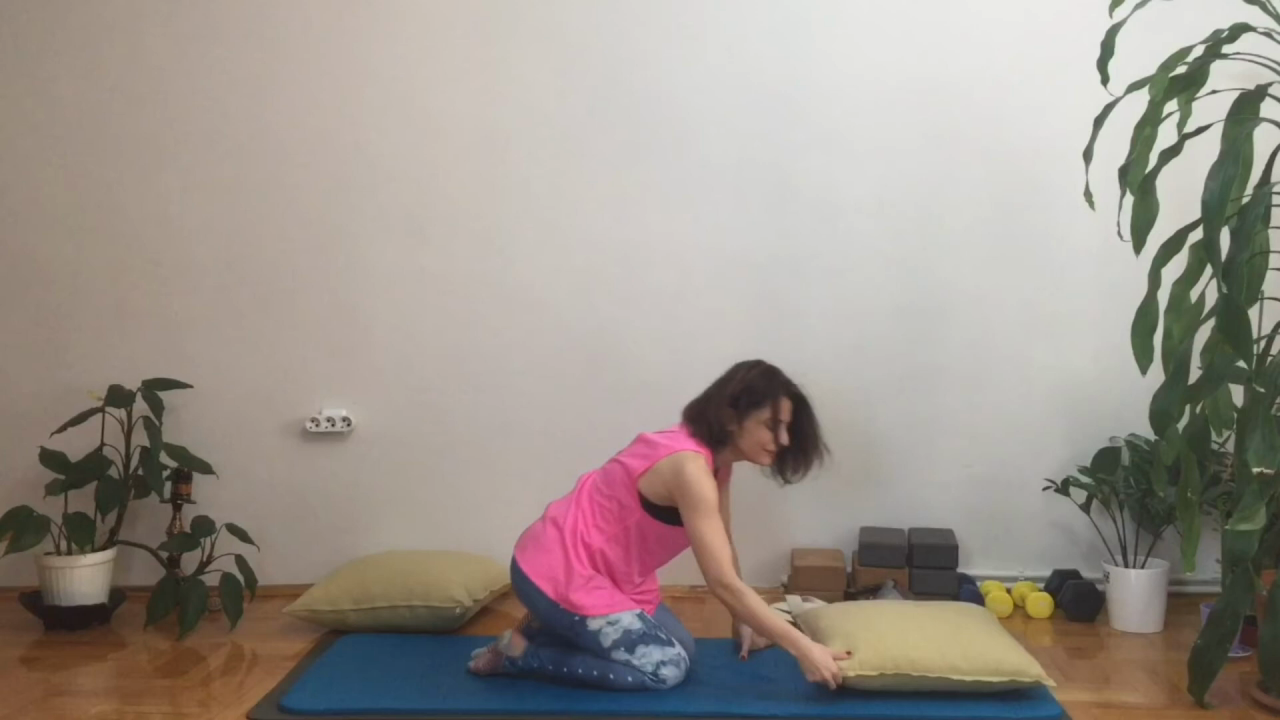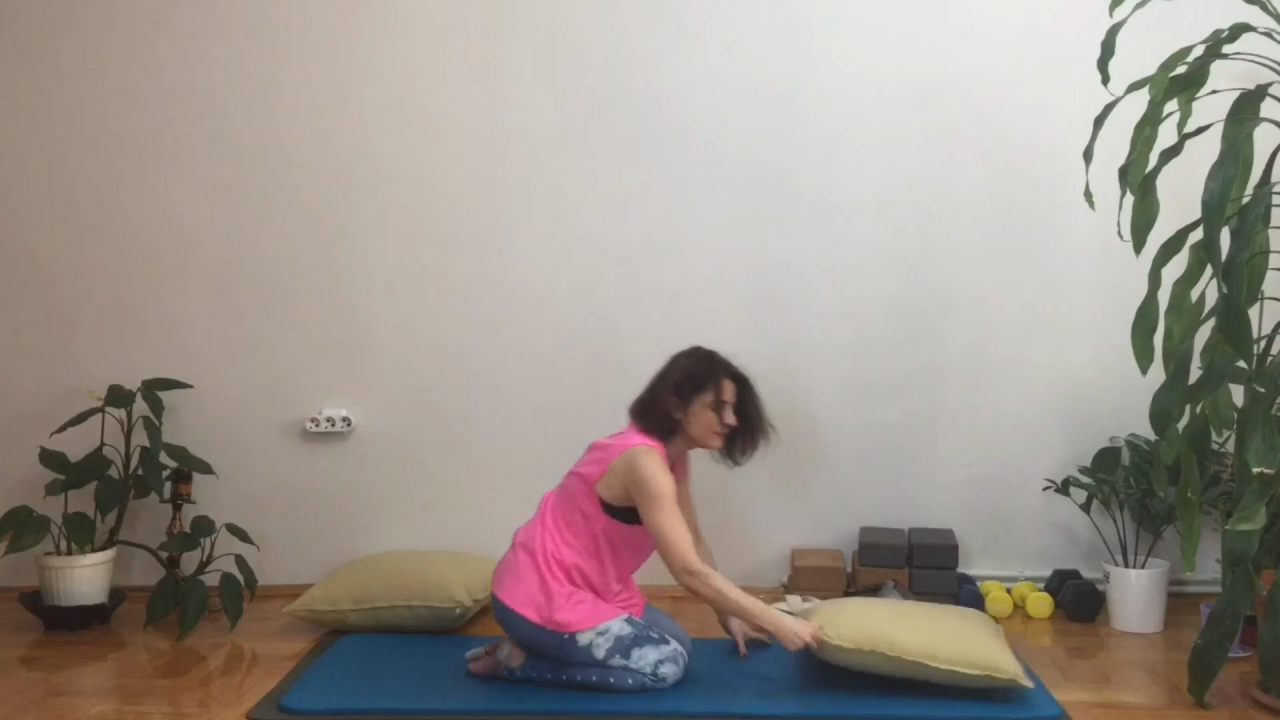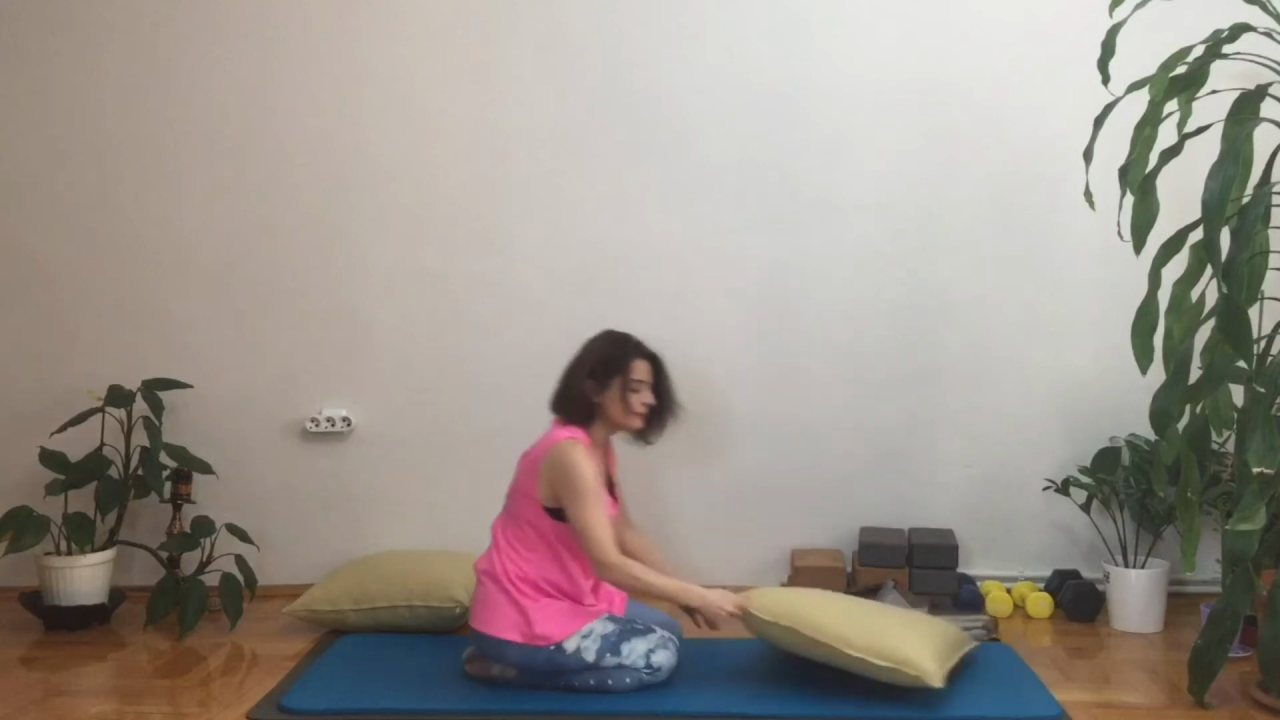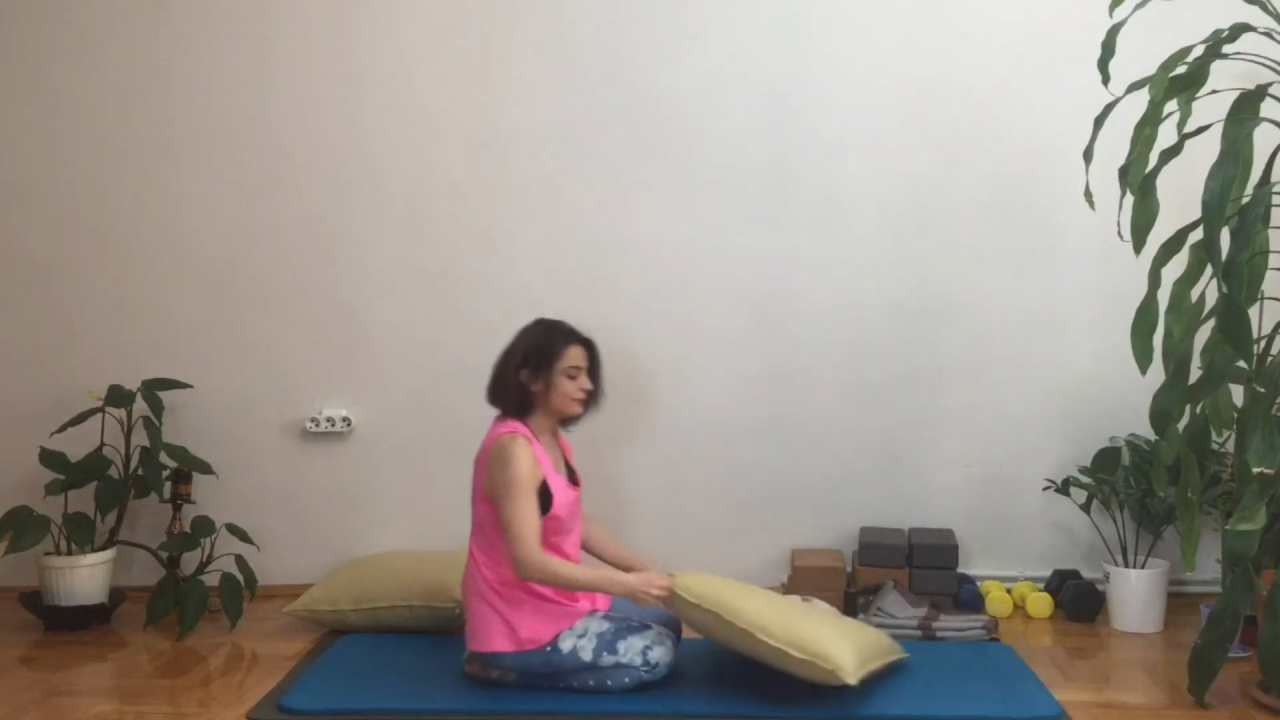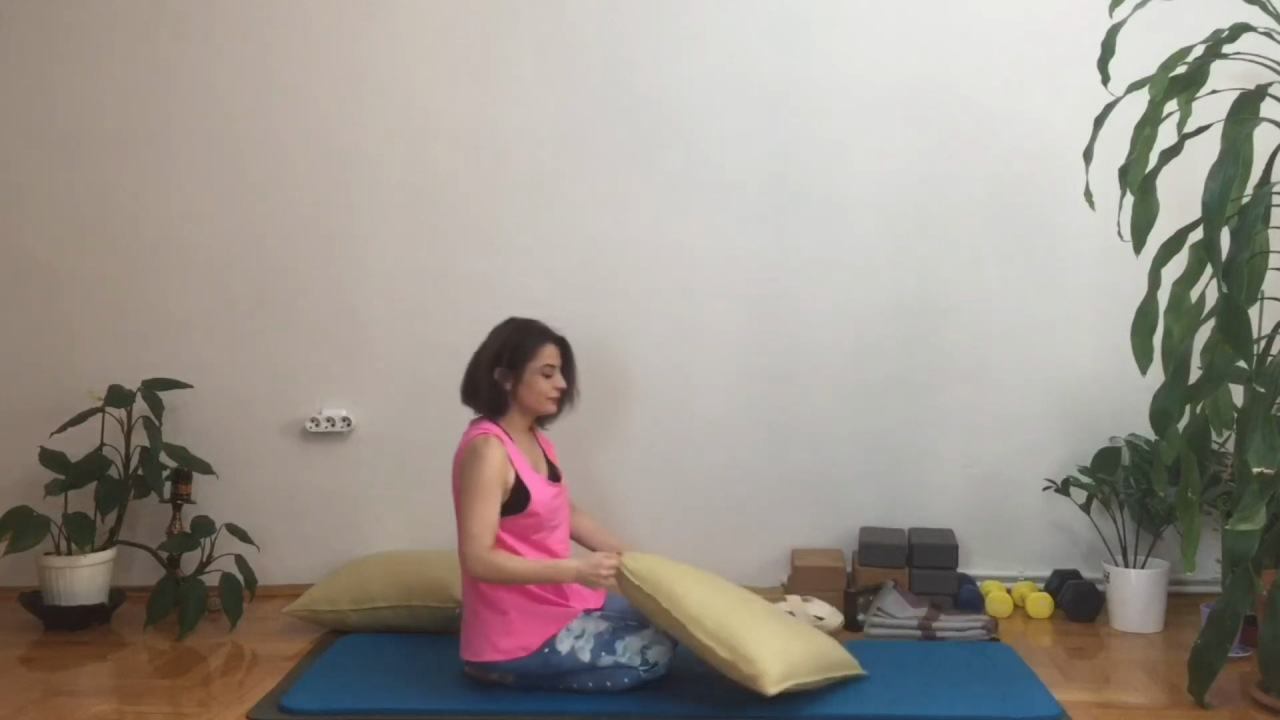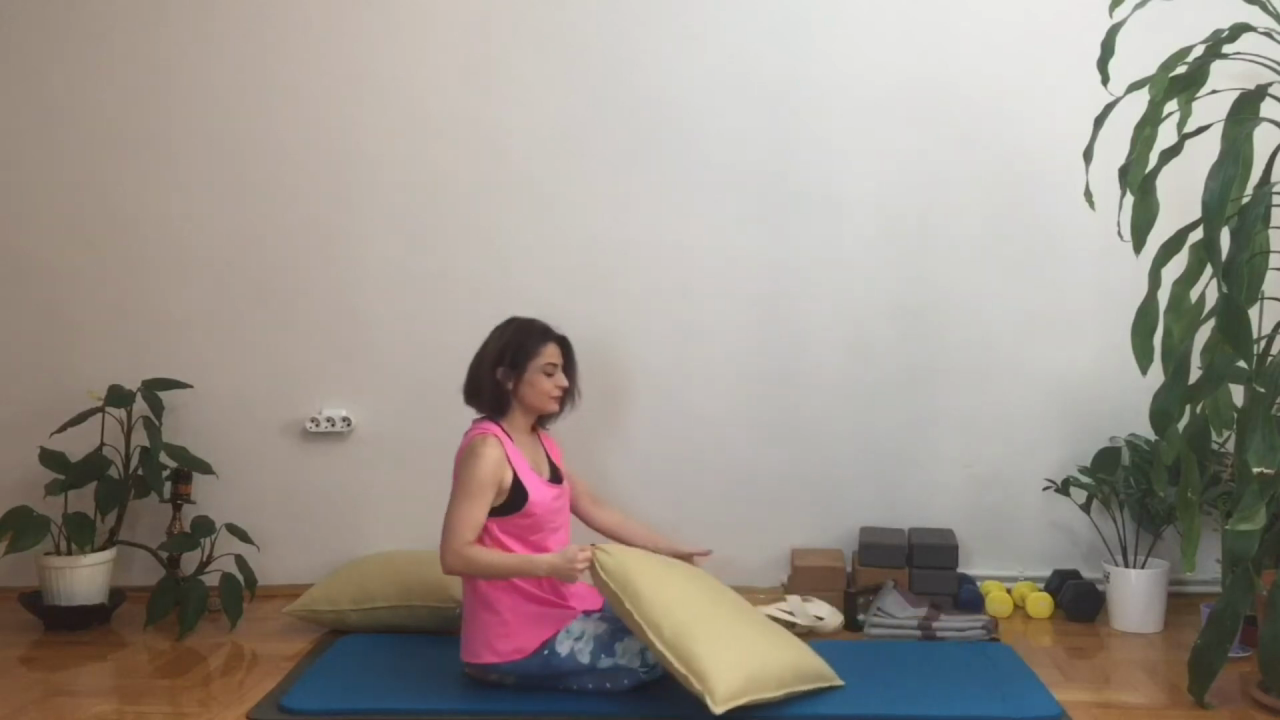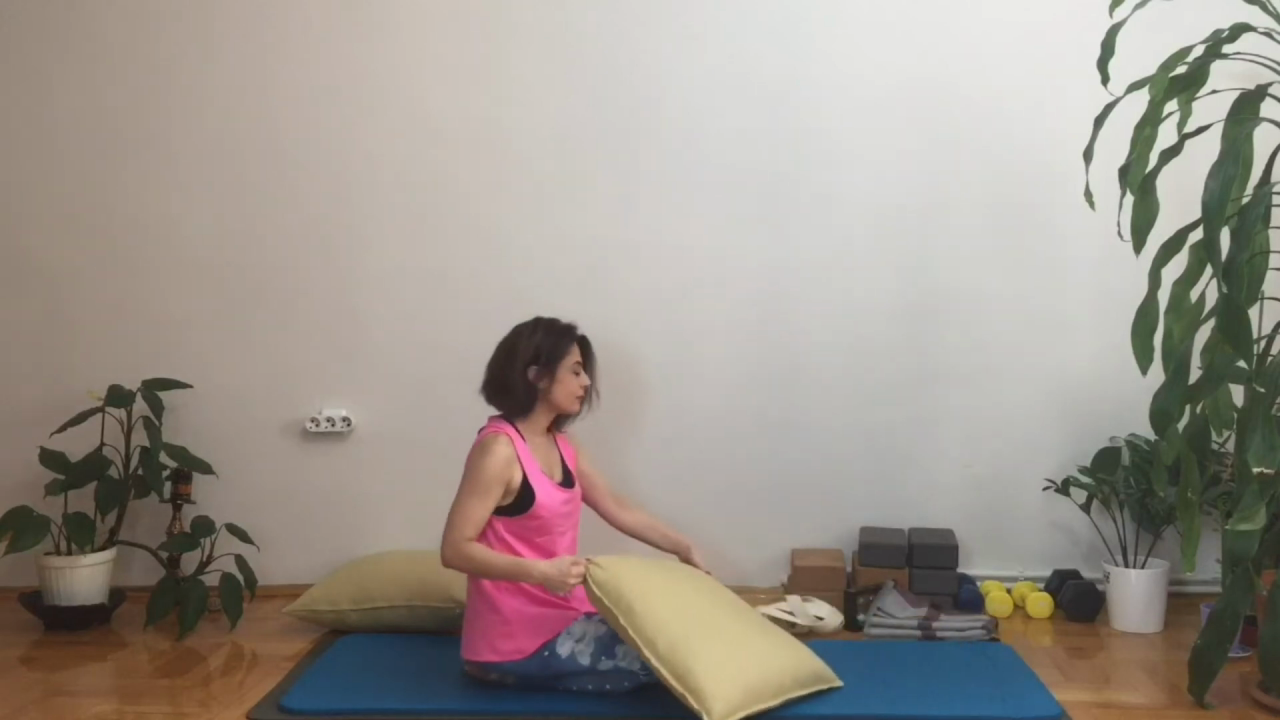
dt=0.2s
person 1, frame 1
left shoulder: (714, 459)
right shoulder: (690, 467)
left elbow: (722, 550)
right elbow: (723, 583)
left wrist: (743, 621)
right wrist: (804, 649)
left hip: (602, 573)
right hip: (558, 578)
left knee: (679, 647)
right knee: (667, 666)
left ankle: (548, 630)
right ankle: (520, 653)
person 1, frame 2
left shoulder: (672, 455)
right shoulder: (644, 461)
left elbow: (692, 540)
right elbow: (691, 572)
left wrist: (728, 613)
right wrist: (777, 624)
left hip: (581, 589)
right hip: (543, 600)
left knee: (673, 643)
right knee: (666, 664)
left ankle: (541, 649)
right ankle: (519, 660)
person 1, frame 3
left shoulder: (599, 447)
right shoulder: (570, 454)
left elbow: (624, 531)
right elbow: (609, 563)
left wrist: (688, 594)
right wrist: (701, 598)
left hip: (557, 600)
right hip: (523, 619)
left knee: (665, 632)
right knee: (658, 657)
right ankle: (512, 663)
person 1, frame 4
left shoulder: (553, 440)
right shoulder: (513, 448)
left elbow: (576, 524)
right elbow: (530, 562)
left wrist: (642, 570)
right wrist: (624, 584)
left hip: (555, 602)
right hip: (515, 626)
left knee: (664, 622)
right knee: (655, 654)
left ankle: (540, 658)
right ankle: (512, 667)
person 1, frame 5
left shoulder: (535, 440)
right shoulder: (487, 450)
left elbow: (569, 519)
right elbow: (478, 561)
right wrist: (575, 570)
left hip: (553, 603)
right hip: (513, 630)
left knee: (658, 621)
right knee: (652, 652)
left ankle: (544, 660)
right ankle: (513, 669)
person 1, frame 6
left shoulder: (541, 441)
right shoulder: (487, 450)
left elbow: (594, 509)
right elbow: (455, 555)
left wrist: (669, 548)
right wrist: (547, 564)
left hip: (554, 604)
right hip: (512, 631)
right knee: (651, 655)
left ankle: (537, 666)
right ankle: (514, 670)
person 1, frame 7
left shoulder: (560, 443)
right shoulder: (498, 449)
left elbow: (616, 508)
right elbow: (455, 548)
left wrist: (683, 548)
right wrist: (536, 571)
left hip: (556, 606)
right hip: (512, 631)
right knee: (649, 658)
left ankle: (540, 667)
right ankle: (510, 670)
